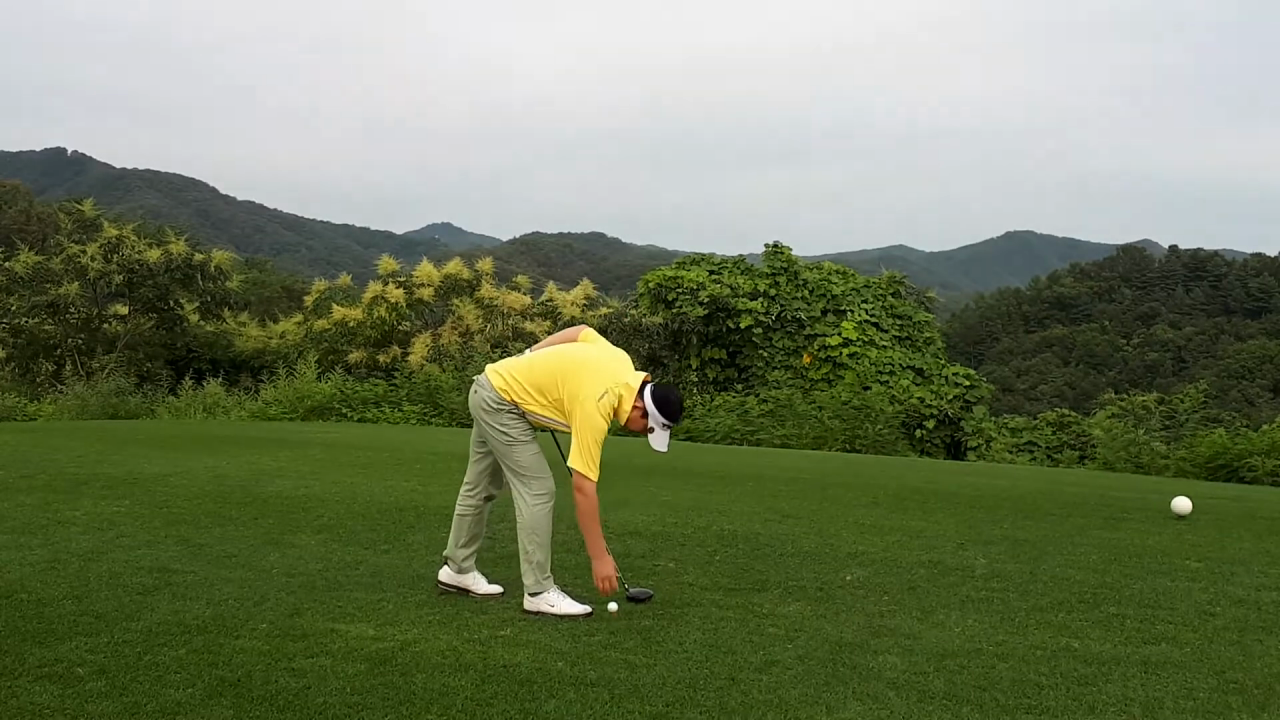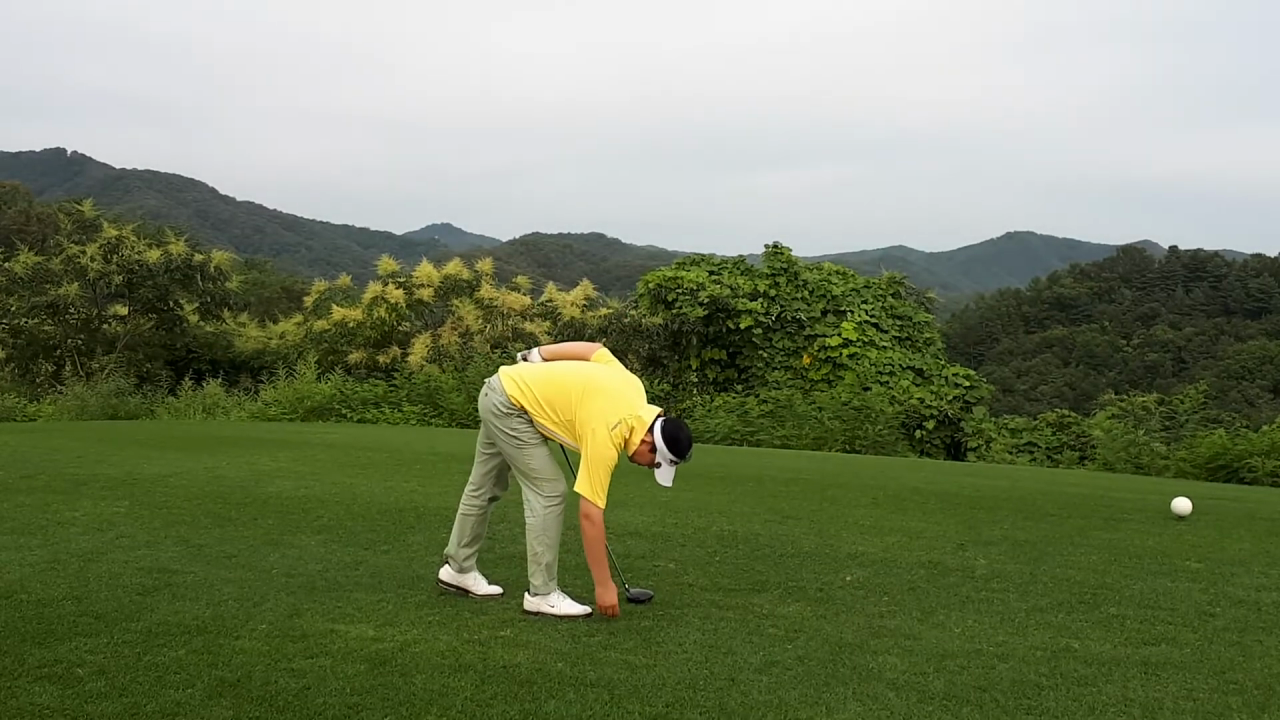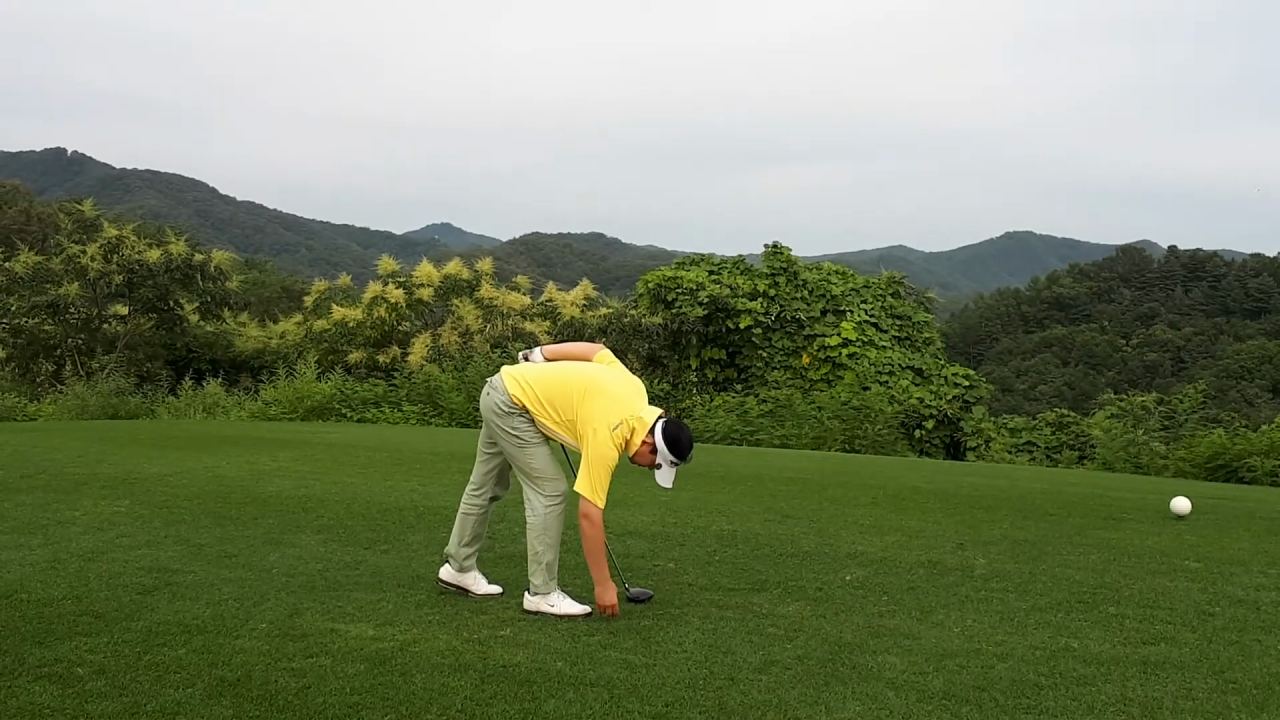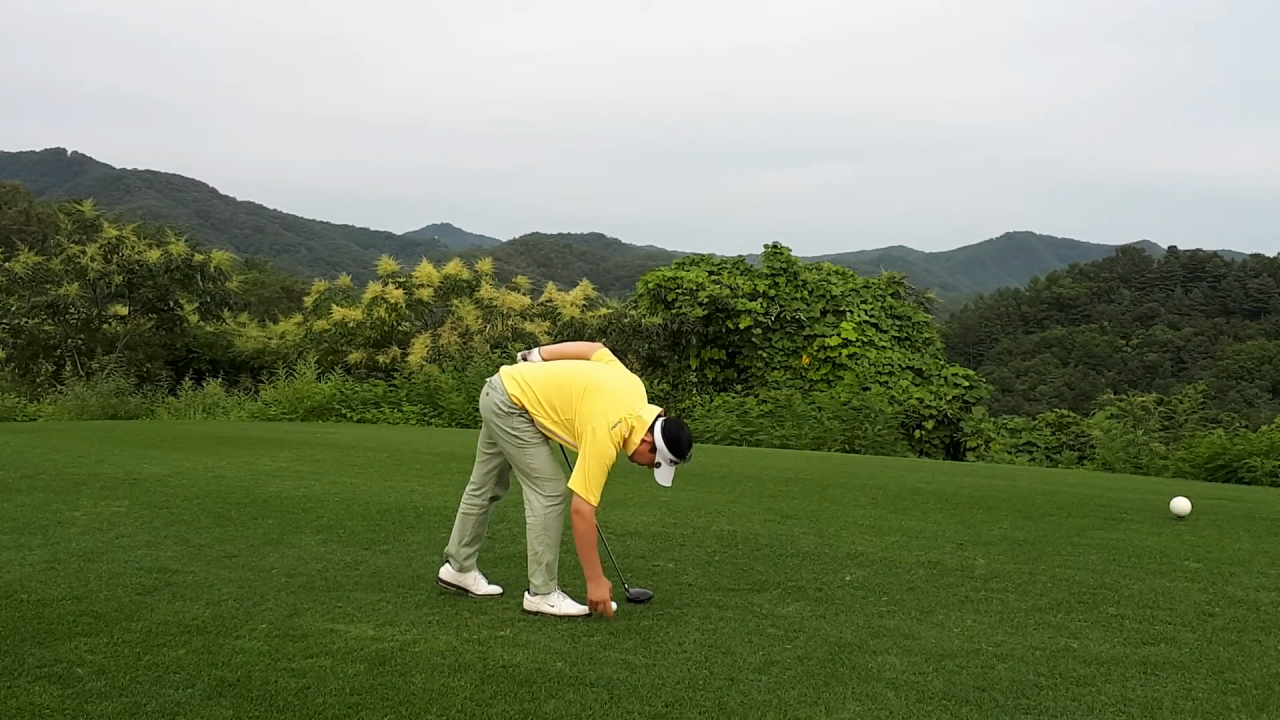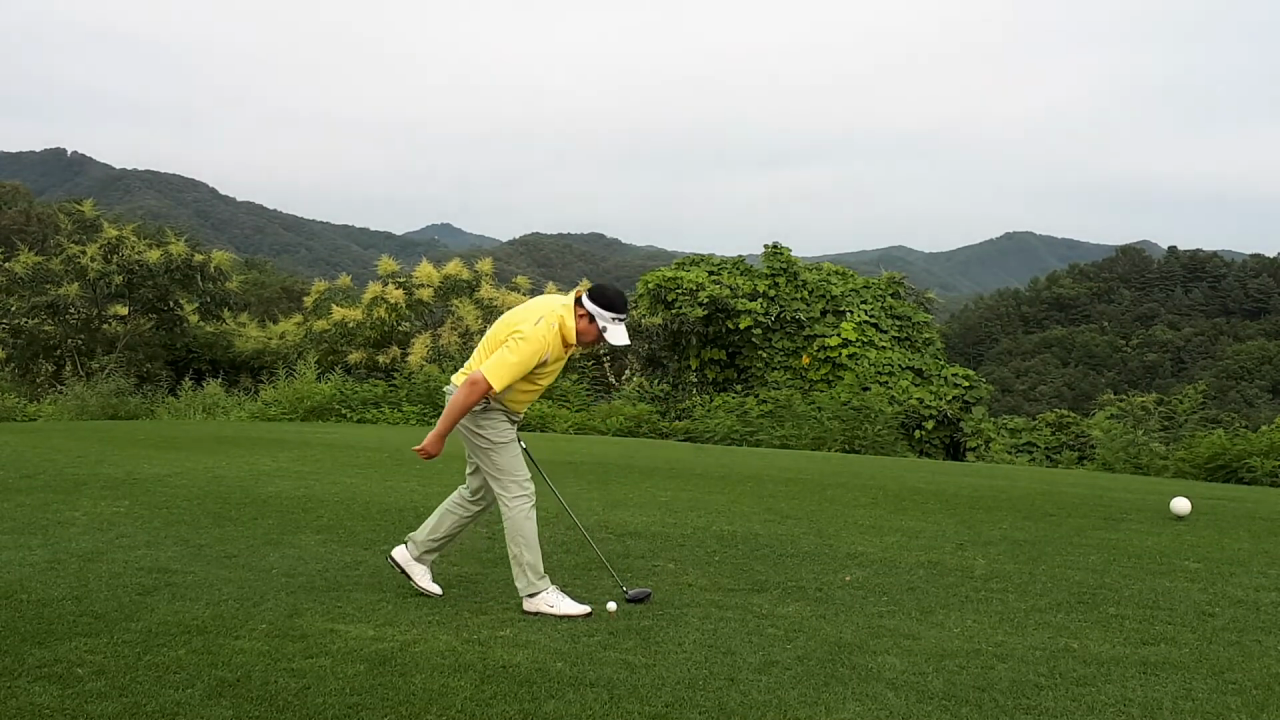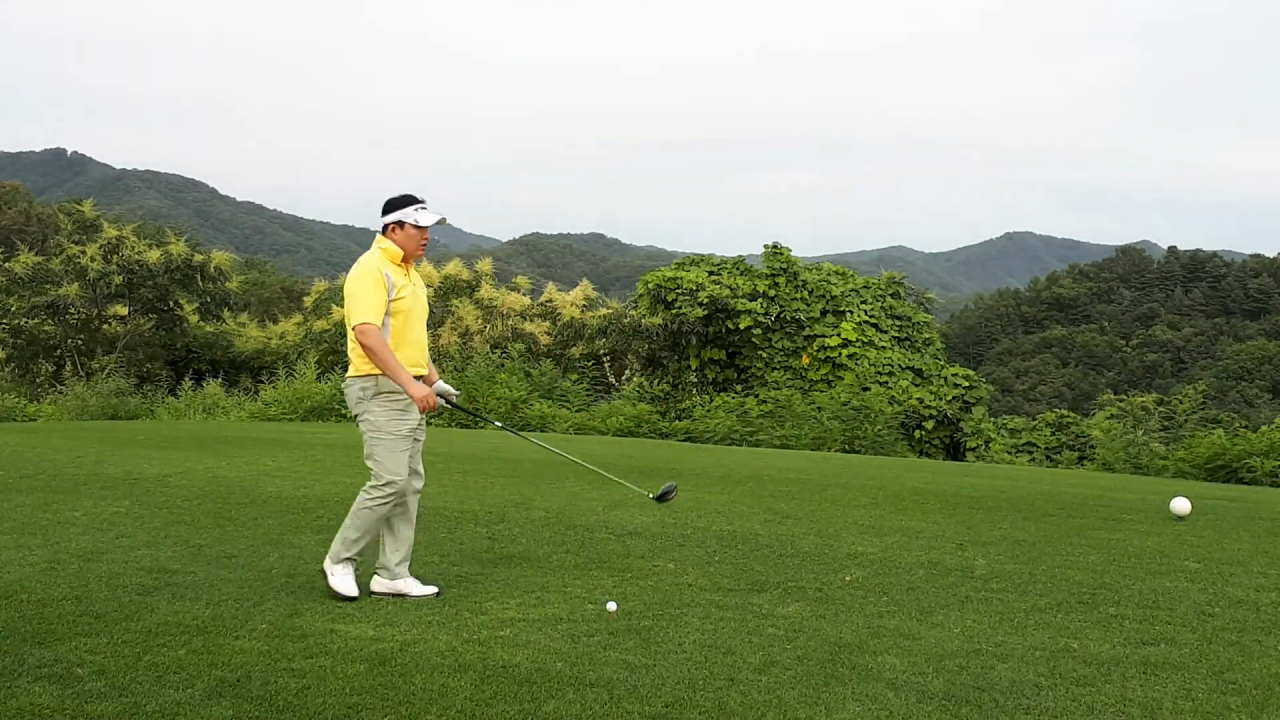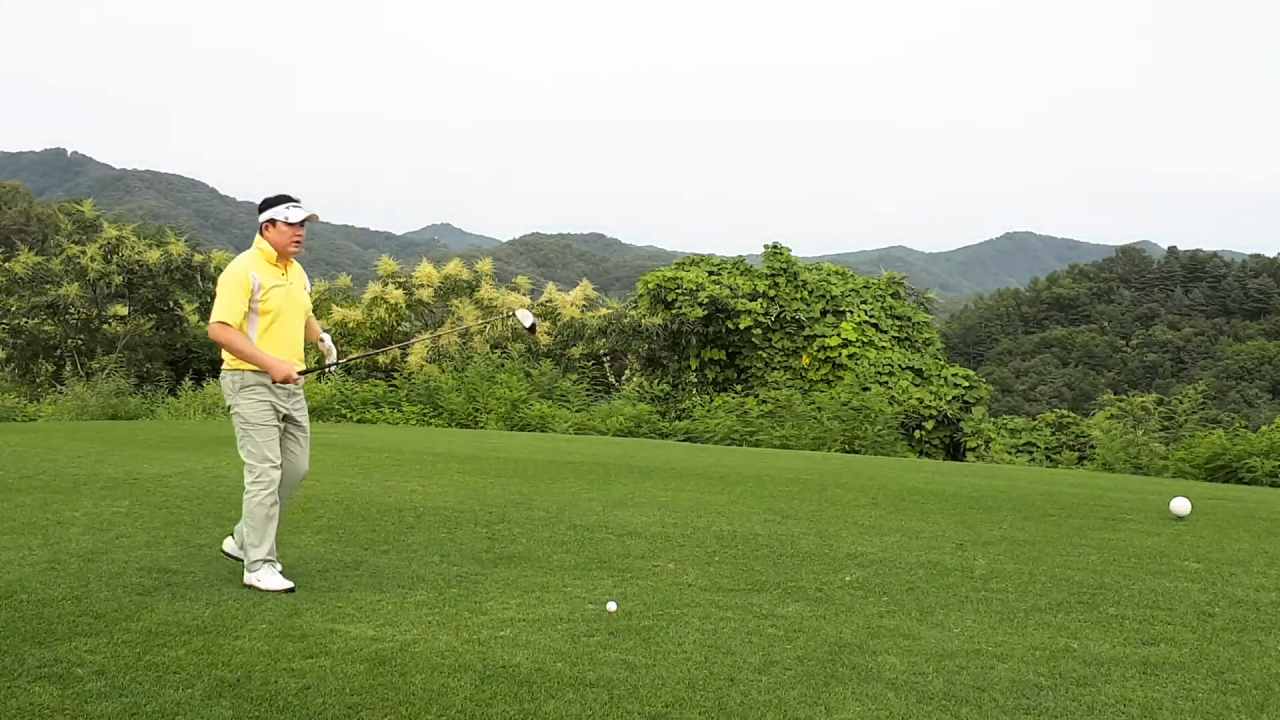
dt=0.7s
person 1, frame 1
left shoulder: (623, 364)
right shoulder: (596, 408)
left elbow: (581, 332)
right elbow: (584, 487)
left wrist: (534, 362)
right wrist: (600, 557)
left hip: (493, 387)
right hip: (500, 401)
left knee: (481, 486)
right knee: (537, 490)
left ankle: (458, 569)
right ankle: (539, 592)
person 1, frame 2
left shoulder: (633, 388)
right shoulder: (606, 437)
left elbow: (595, 349)
right elbow: (590, 515)
left wrist: (536, 357)
right wrist: (604, 586)
left hip: (503, 389)
right hip: (510, 405)
left knee: (485, 487)
right knee: (549, 492)
left ankle: (458, 568)
right ankle: (542, 593)
person 1, frame 3
left shoulder: (635, 392)
right shoulder: (607, 437)
left elbow: (597, 350)
right elbow: (589, 515)
left wrist: (538, 355)
right wrist: (603, 585)
left hip: (506, 388)
right hip: (512, 404)
left knee: (487, 487)
right knee: (550, 493)
left ankle: (459, 567)
right ankle: (542, 593)
person 1, frame 4
left shoulder: (634, 389)
right shoulder: (605, 435)
left elbow: (596, 349)
right elbow: (581, 511)
left wrist: (537, 356)
right wrist: (595, 581)
left hip: (503, 390)
right hip: (511, 404)
left knee: (486, 486)
right knee: (550, 493)
left ankle: (458, 567)
right ankle: (542, 593)
person 1, frame 5
left shoulder: (563, 314)
right shoulder: (539, 335)
right elbow: (476, 383)
right wrist: (437, 436)
left hip: (495, 405)
right hip: (477, 406)
left knee: (479, 492)
right knee: (518, 494)
left ankle: (414, 551)
right ankle: (538, 593)
person 1, frame 6
left shoulder: (409, 272)
right shoulder: (370, 270)
right elbow: (368, 336)
left wrist: (433, 379)
right wrist: (411, 384)
left hip: (406, 392)
right hip: (379, 389)
left knee: (410, 484)
right knee: (388, 482)
left ankle: (392, 574)
right ankle: (341, 558)
person 1, frame 7
left shoulder: (297, 272)
right shoulder: (244, 270)
right elbow: (220, 330)
left wrist: (322, 338)
right wrist: (270, 364)
left hip: (290, 388)
right hip: (252, 384)
left knee: (294, 471)
right knee: (266, 474)
left ankle: (245, 541)
right ankle: (260, 567)
